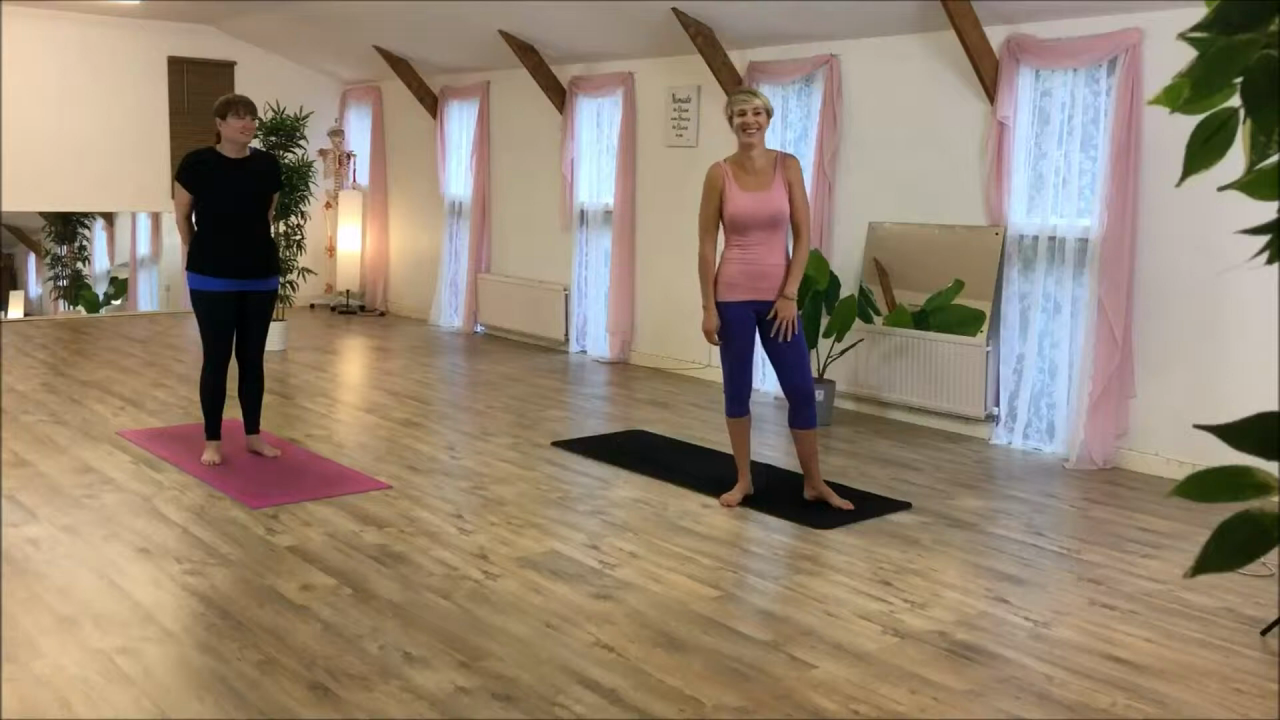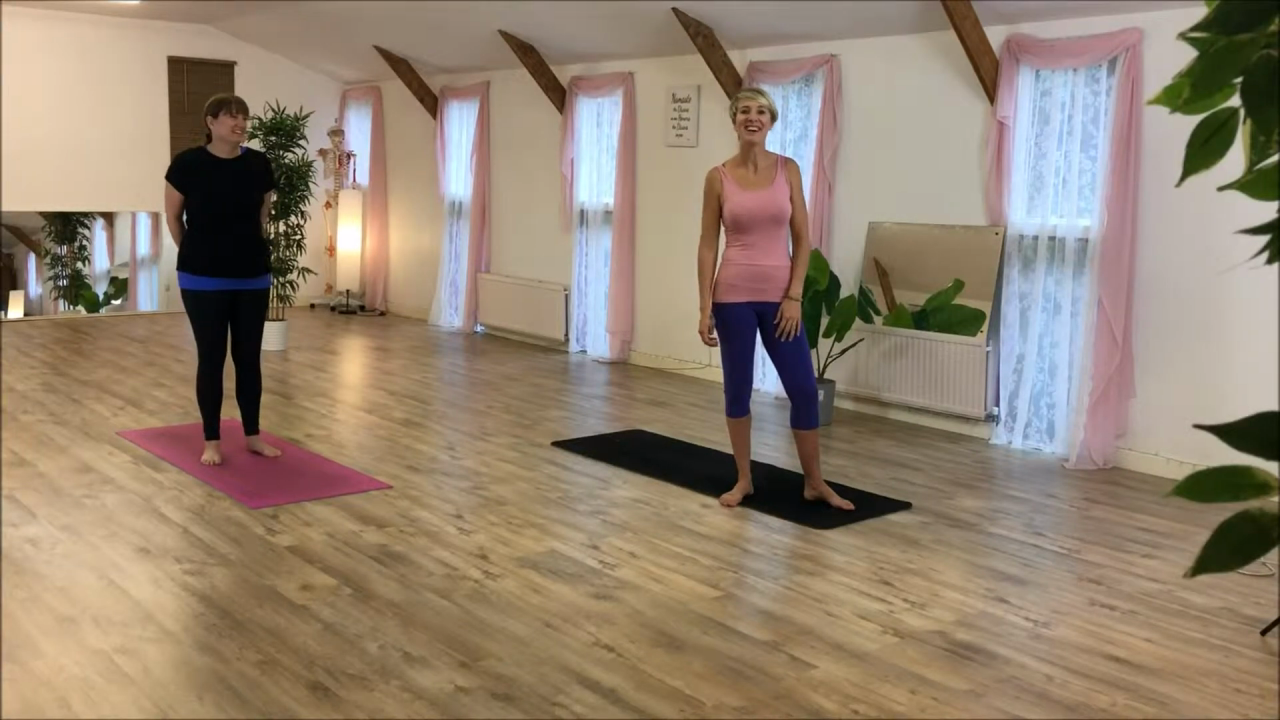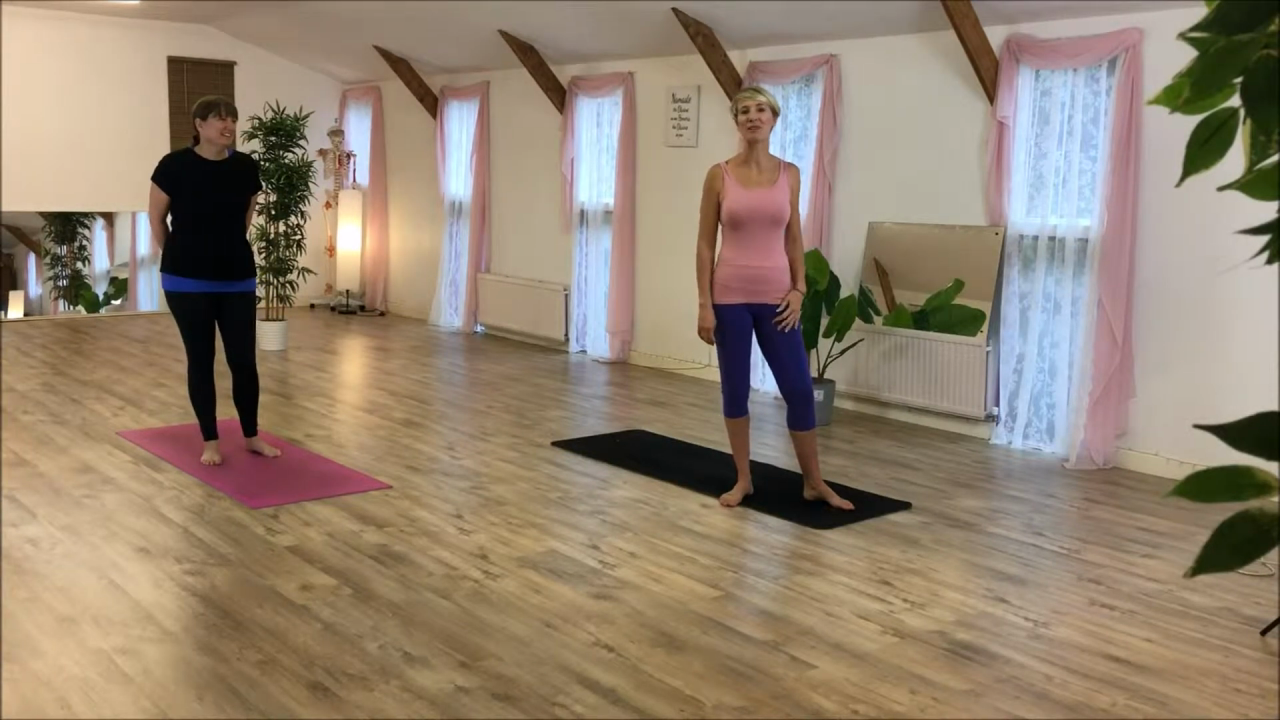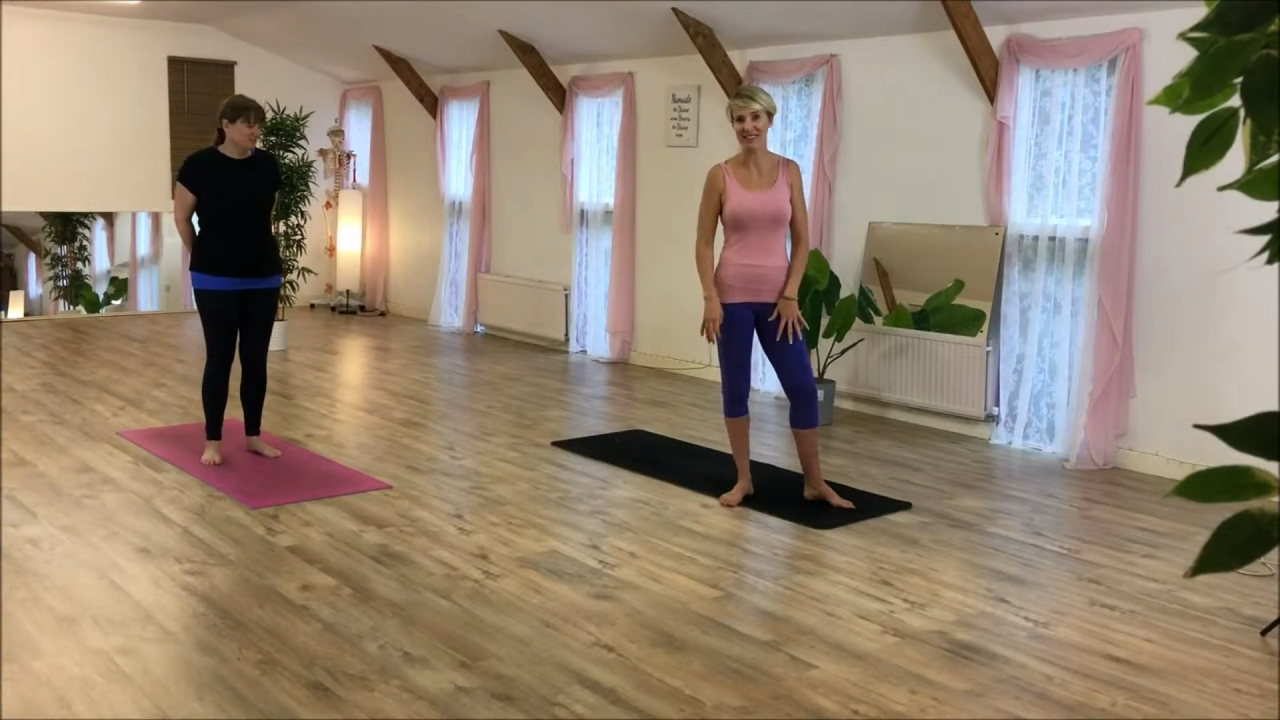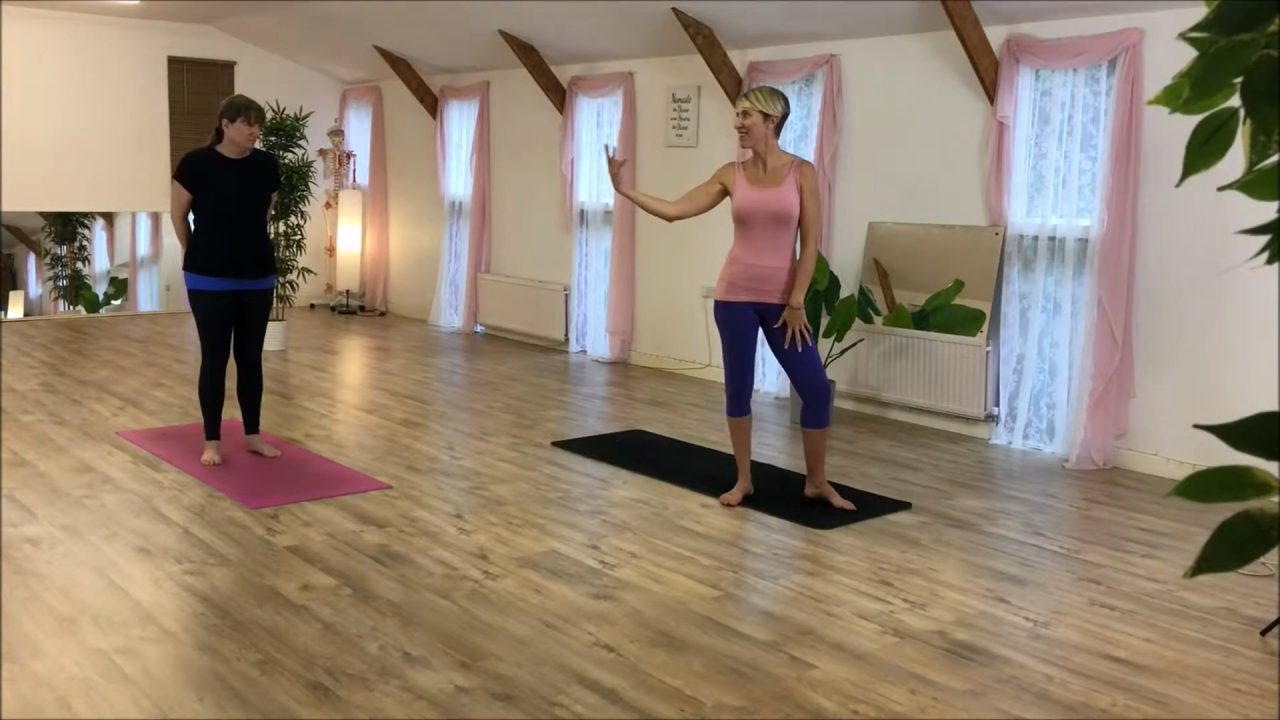
dt=1s
person 1, frame 1
left shoulder: (788, 165)
right shoulder: (719, 174)
left elbow: (802, 236)
right elbow: (706, 245)
left wrist: (789, 294)
right wrist: (709, 306)
left hip: (777, 294)
right hip: (733, 296)
left knee: (801, 389)
right knee: (737, 389)
left ankle: (814, 482)
right ankle: (743, 479)
person 1, frame 2
left shoulder: (788, 169)
right shoulder: (718, 177)
left elbow: (802, 240)
right elbow: (708, 246)
left wrist: (794, 296)
right wrist: (704, 307)
left hip: (779, 295)
right hip: (734, 295)
left knee: (804, 390)
right knee: (738, 390)
left ankle: (815, 482)
right ankle: (743, 479)
person 1, frame 3
left shoulder: (789, 174)
right shoulder: (719, 174)
left elbow: (793, 240)
right elbow: (705, 244)
left wrist: (799, 288)
right wrist: (704, 304)
left hip: (774, 296)
right hip: (730, 296)
left knee: (799, 390)
right knee: (735, 390)
left ankle: (814, 483)
right ankle: (743, 479)
person 1, frame 4
left shoulder: (789, 171)
right shoulder: (720, 175)
left elbow: (801, 240)
right elbow: (704, 243)
left wrist: (790, 294)
right wrist: (710, 298)
left hip: (776, 296)
right hip: (732, 295)
left knee: (803, 388)
right knee: (735, 389)
left ankle: (814, 482)
right ankle: (743, 479)
person 1, frame 5
left shoulder: (802, 171)
right shoulder: (730, 174)
left elbow: (810, 243)
right elbow: (673, 210)
left wrist: (797, 303)
right wrist: (623, 188)
left hip: (783, 297)
right hip: (736, 294)
left knee: (815, 387)
right knee: (739, 388)
left ankle: (818, 482)
right ankle: (743, 479)
person 2, frame 1
left shoulder: (268, 165)
right shoulder: (197, 164)
right elbow: (182, 217)
right wrist: (203, 255)
left hip: (261, 277)
right hip: (212, 280)
left knee: (252, 358)
right knee: (216, 358)
left ankle: (253, 436)
right ankle: (212, 441)
person 2, frame 2
left shoulder: (259, 165)
right shoulder: (187, 164)
right elbow: (173, 217)
right wrist: (196, 255)
left hip: (252, 277)
right hip: (203, 280)
left knee: (249, 357)
right knee: (211, 358)
left ankle: (253, 436)
right ankle: (211, 441)
person 2, frame 3
left shoulder: (245, 167)
right shoulder: (175, 165)
right elbow: (156, 220)
right wrist: (179, 258)
left hip: (237, 280)
right hip: (188, 283)
left knee: (244, 359)
right knee: (200, 360)
left ankle: (251, 436)
right ankle: (210, 441)
person 2, frame 4
left shoulder: (267, 164)
right shoulder: (200, 164)
right elbow: (182, 218)
right wrist: (204, 257)
left hip: (263, 277)
right hip: (216, 281)
left knee: (256, 358)
right knee: (219, 358)
left ankle: (253, 435)
right ankle: (212, 441)
person 2, frame 5
left shoulder: (267, 165)
right shoulder: (196, 164)
right elbow: (178, 216)
right wrist: (200, 255)
left hip: (258, 278)
right hip: (210, 281)
left knee: (250, 357)
right knee: (214, 358)
left ankle: (253, 435)
right ankle: (212, 441)
